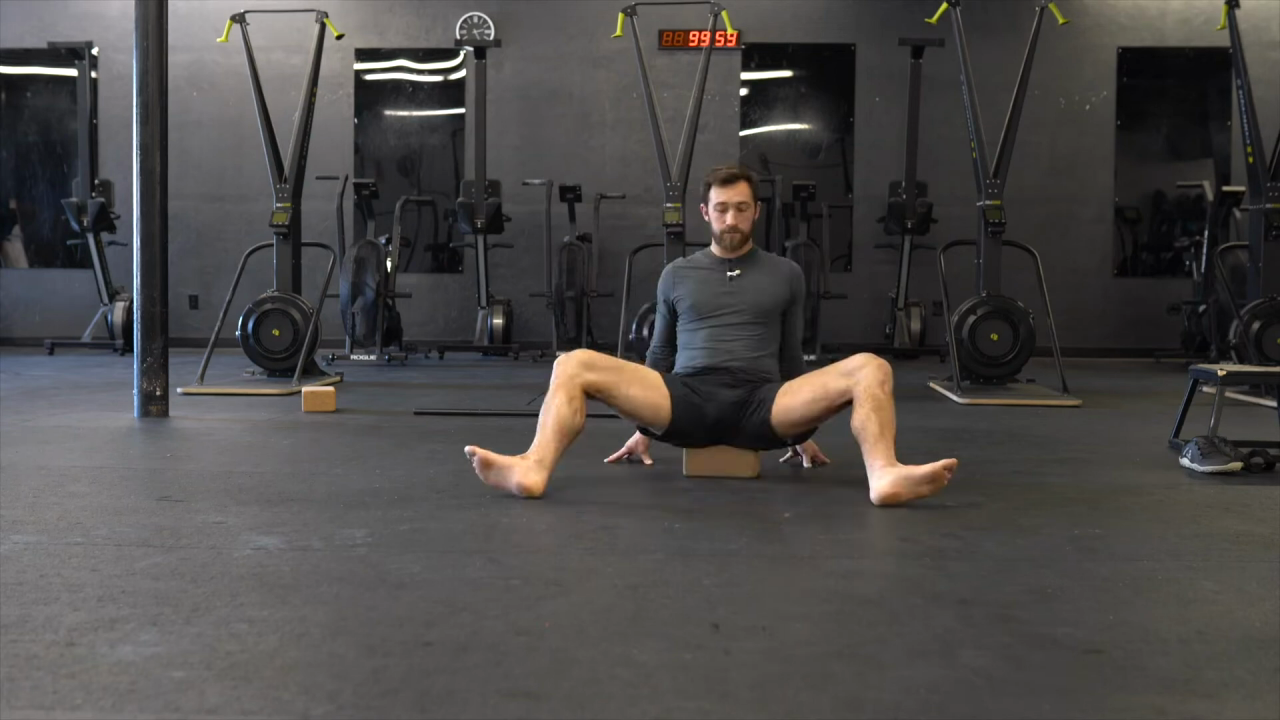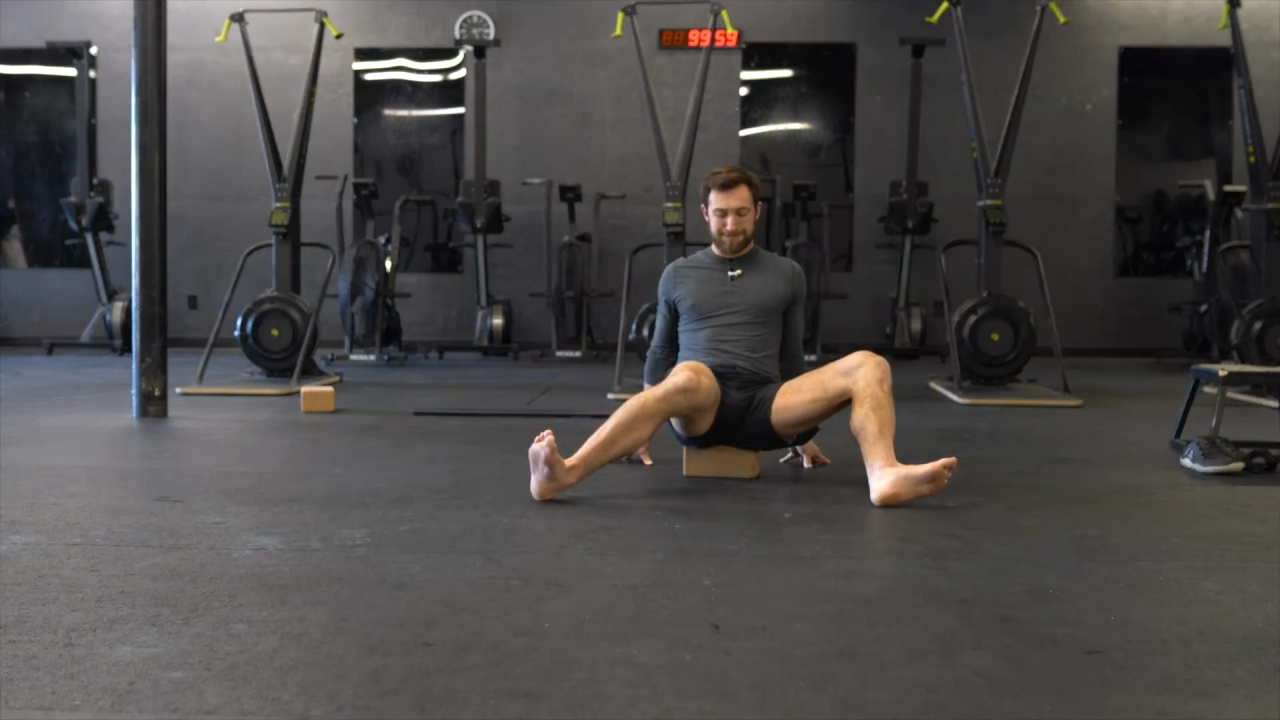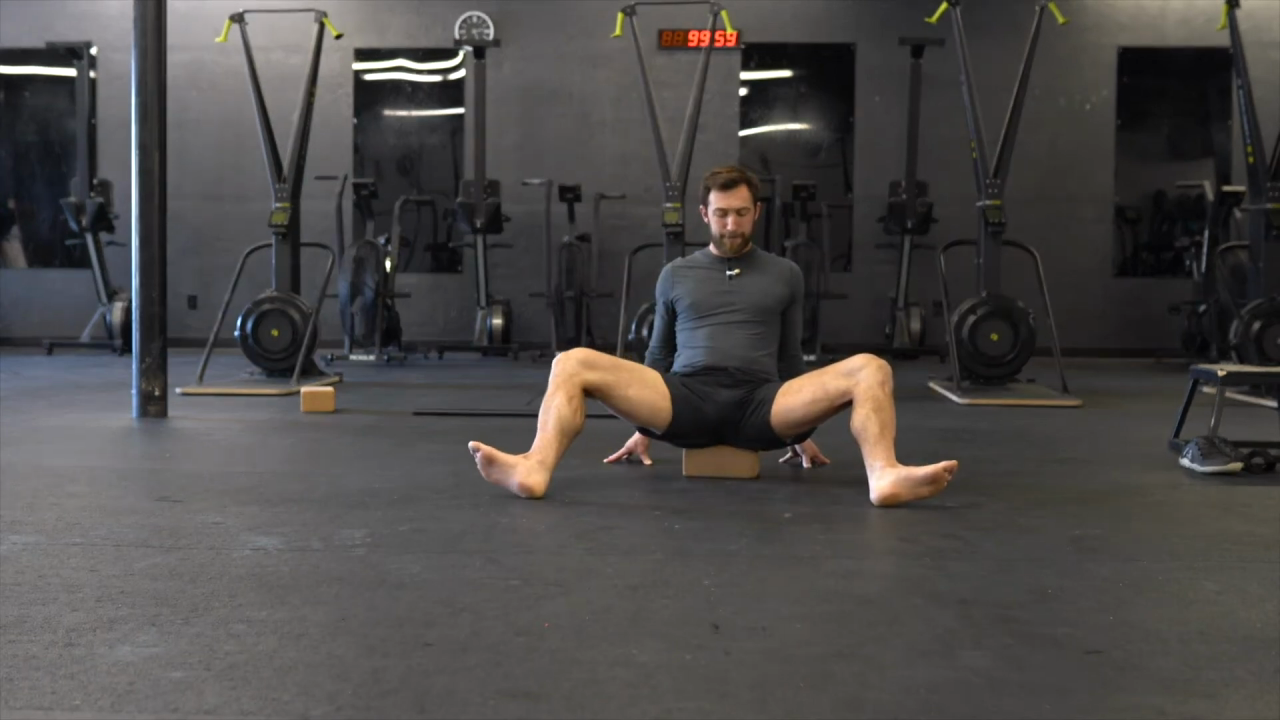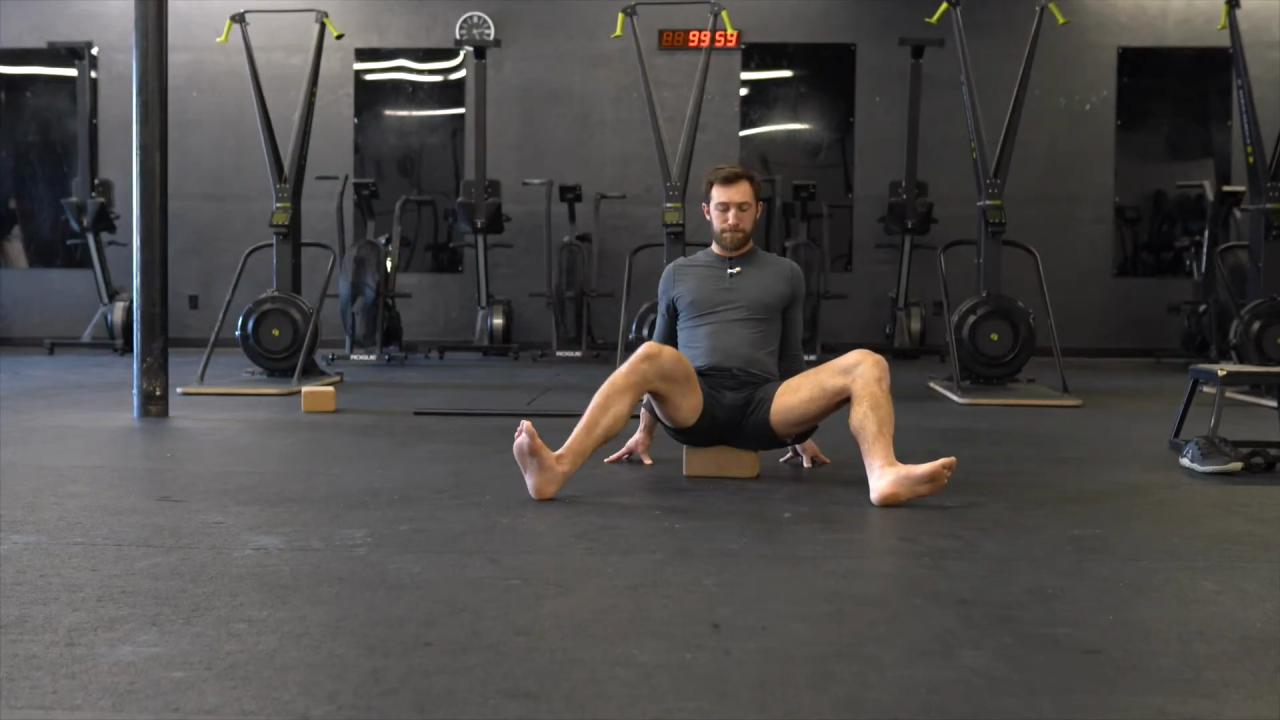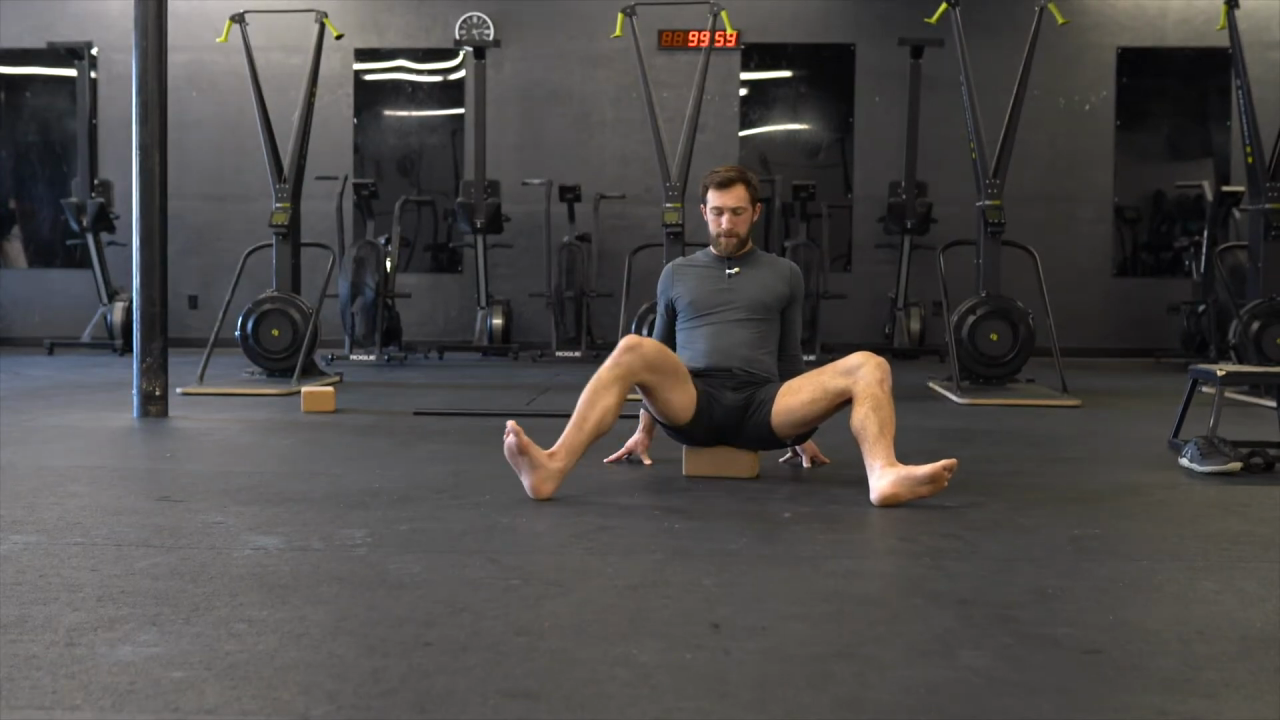
dt=1s
person 1, frame 1
left shoulder: (785, 275)
right shoulder: (677, 275)
left elbow: (790, 358)
right elbow: (661, 355)
left wrist: (800, 429)
right wrist: (643, 427)
left hip: (758, 406)
right hip: (689, 403)
left knee: (870, 368)
right knee: (574, 365)
left ankle: (884, 475)
right ankle: (534, 469)
person 1, frame 2
left shoulder: (786, 274)
right shoulder: (678, 275)
right elbow: (661, 355)
left wrist: (801, 431)
right wrist: (646, 429)
left hip: (763, 406)
right hip: (697, 411)
left knee: (869, 367)
right knee: (690, 378)
left ankle: (884, 476)
right ankle: (565, 474)
person 1, frame 3
left shoulder: (785, 274)
right shoulder: (676, 275)
left elbow: (789, 358)
right elbow: (660, 355)
left wrist: (801, 430)
right wrist: (642, 427)
left hip: (758, 404)
right hip: (687, 401)
left knee: (870, 369)
right knee: (572, 364)
left ankle: (883, 476)
right ankle: (536, 469)
person 1, frame 4
left shoulder: (785, 274)
right shoulder: (678, 273)
left elbow: (790, 357)
right elbow: (665, 348)
left wrist: (801, 429)
right wrist: (646, 428)
left hip: (760, 406)
right hip: (692, 405)
left knee: (867, 365)
right knee: (653, 355)
left ankle: (884, 475)
right ankle: (558, 468)
person 1, frame 5
left shoulder: (784, 274)
right shoulder: (677, 274)
left elbow: (788, 358)
right elbow: (661, 355)
left wrist: (800, 430)
right wrist: (644, 430)
left hip: (760, 407)
right hip: (691, 407)
left knee: (868, 367)
right knee: (633, 350)
left ankle: (884, 476)
right ankle: (554, 468)
